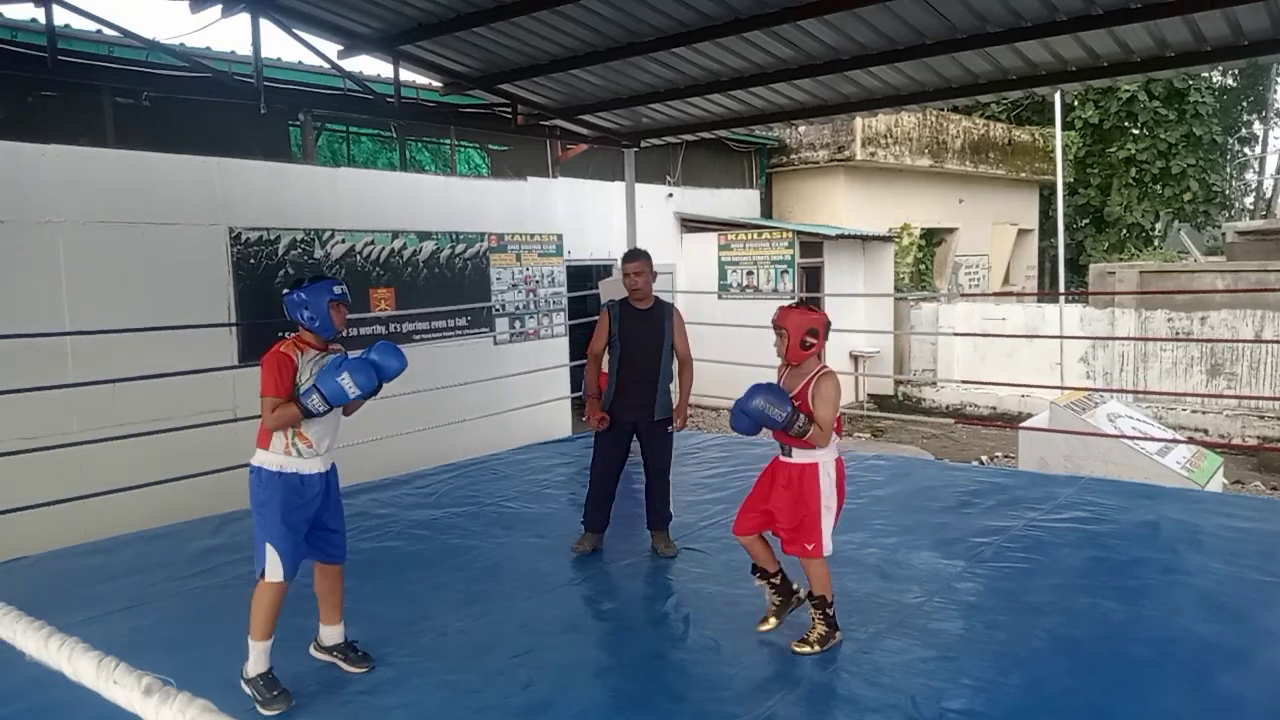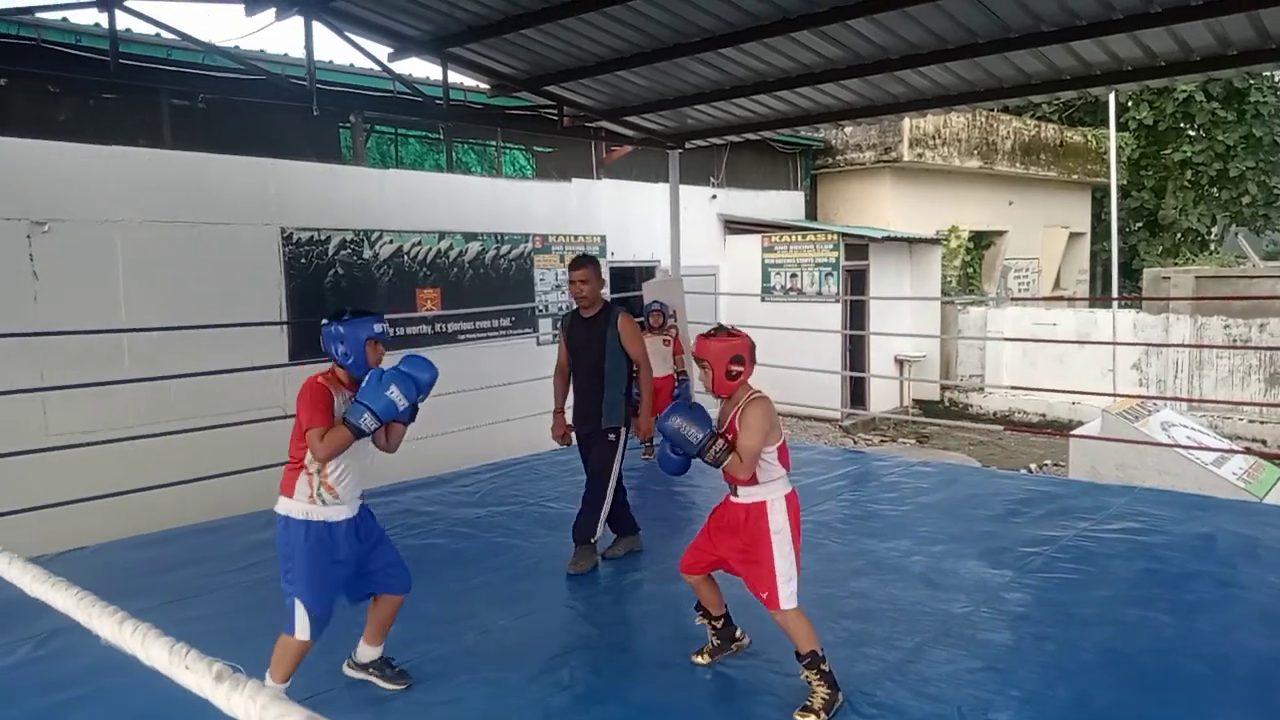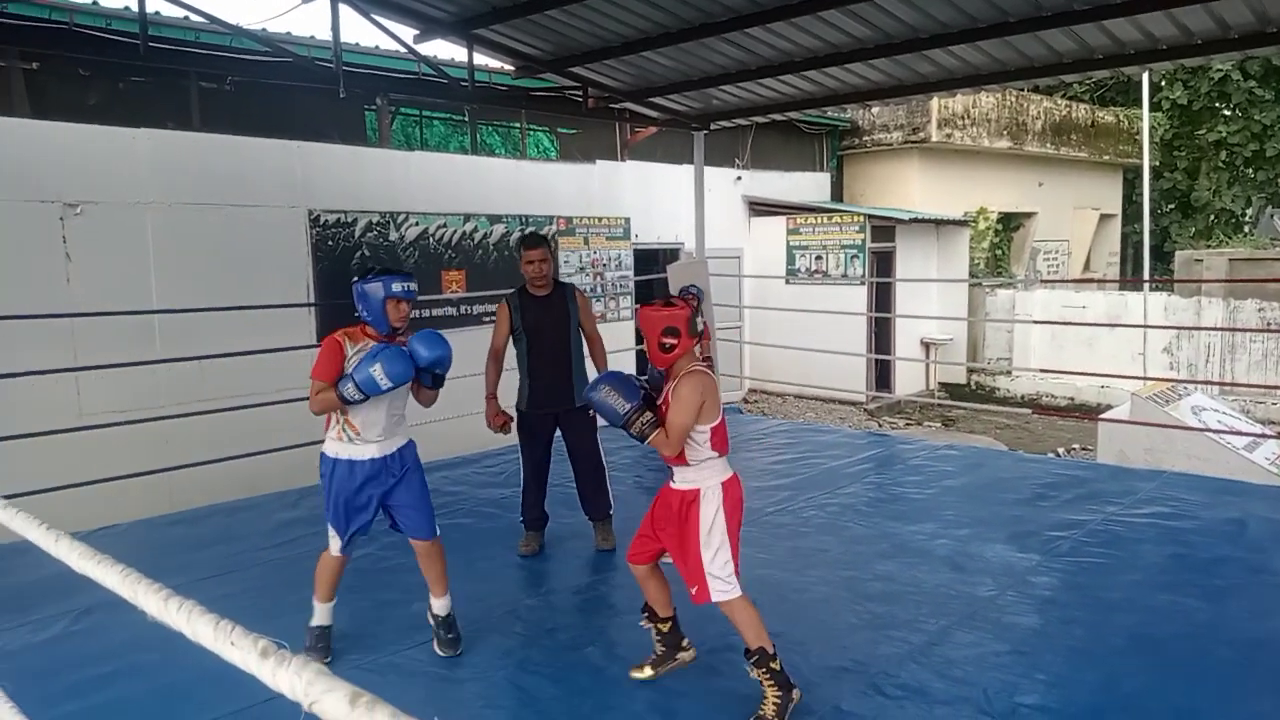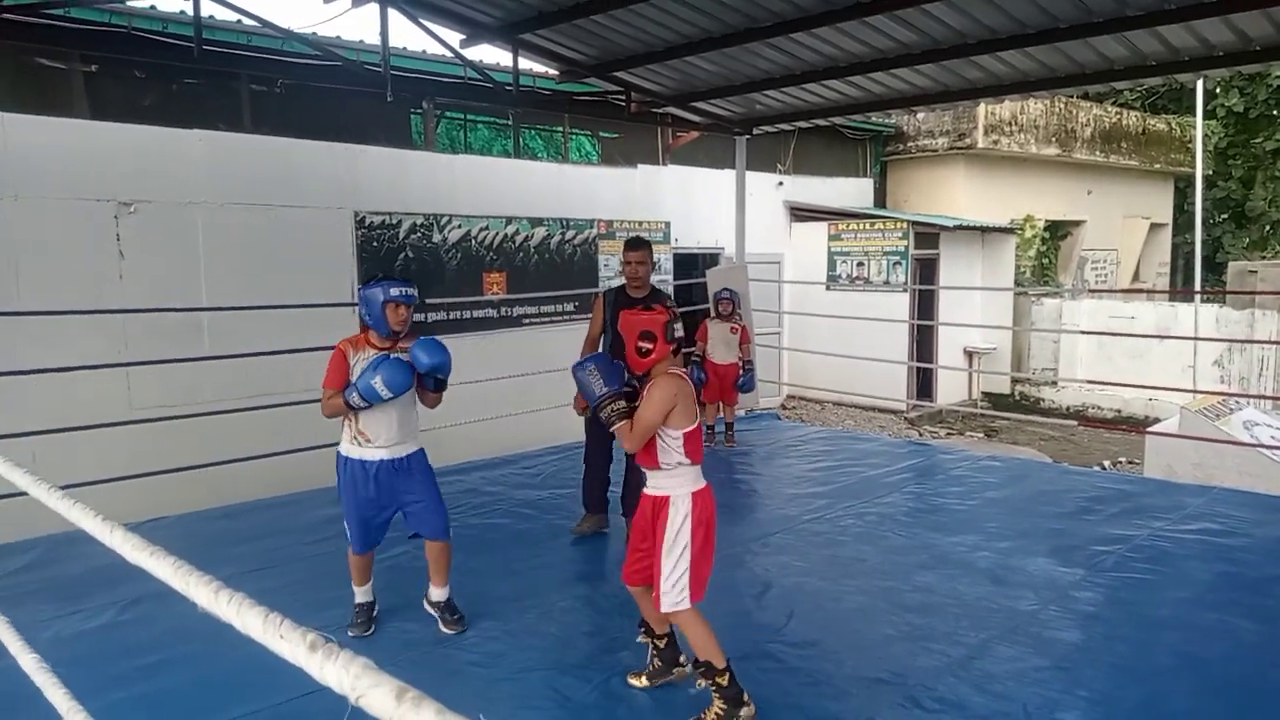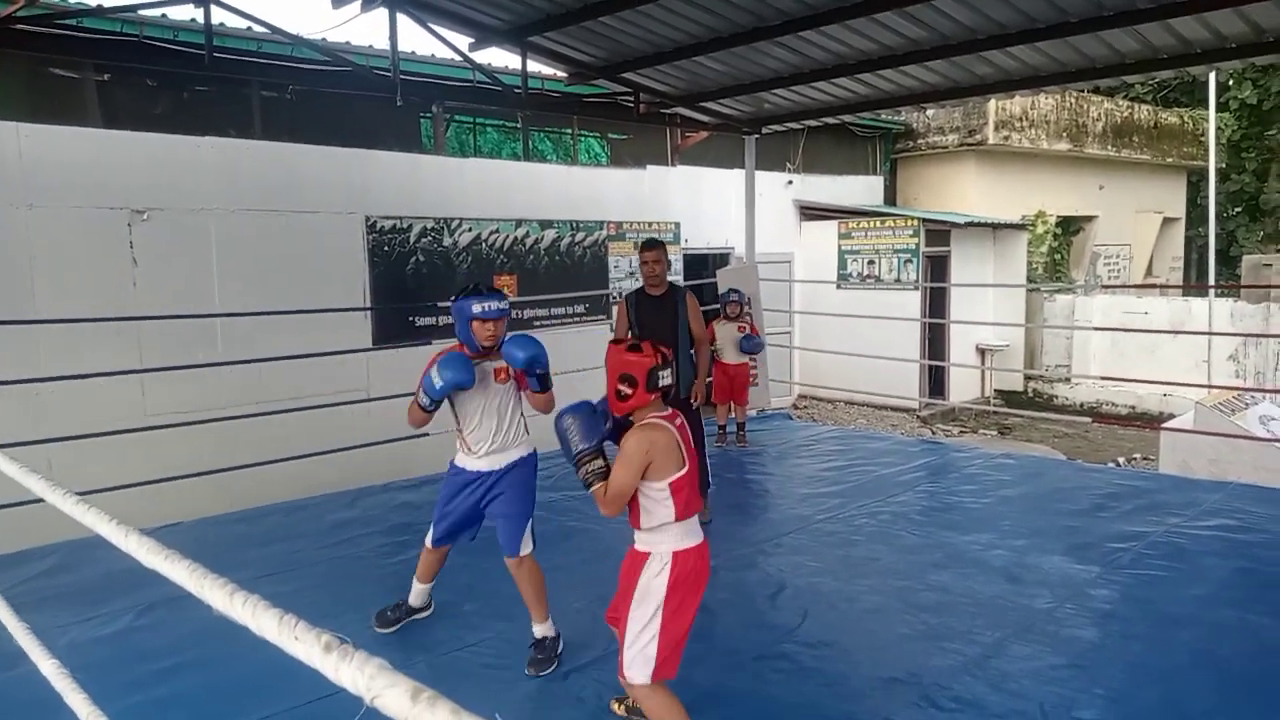
dt=1s
person 1, frame 1
left shoulder: (335, 352)
right shoulder: (282, 356)
left elbow: (346, 408)
right elbow: (271, 419)
left wrist: (369, 380)
right wrist: (320, 398)
left hip: (319, 472)
right hip: (279, 475)
left knee: (331, 560)
right knee: (277, 573)
left ankle: (331, 640)
right ankle: (256, 669)
person 1, frame 2
left shoulder: (365, 387)
right shoulder: (317, 390)
left elbow: (389, 443)
right elbow: (323, 449)
left wrist: (406, 406)
right wrist: (370, 412)
left hip: (350, 516)
right hip: (307, 522)
left knee: (395, 586)
right knee: (305, 627)
left ankle: (366, 659)
person 1, frame 3
left shoulder: (408, 345)
right shoulder: (340, 343)
left elbow: (426, 399)
right elbow: (317, 404)
left wrist: (434, 372)
right wrist: (359, 384)
left hip: (397, 457)
right hip: (346, 462)
left knee: (424, 536)
right knee: (336, 547)
left ankle: (441, 614)
right ankle: (320, 625)
person 1, frame 4
left shoulder: (413, 350)
right shoulder: (348, 351)
left elbow: (430, 401)
right elbow: (328, 407)
left wrist: (437, 376)
right wrist: (364, 393)
left hip: (407, 458)
right hip: (361, 463)
left knee: (438, 533)
right knee: (362, 543)
left ankle: (438, 598)
right ankle: (364, 603)
person 1, frame 5
left shoulder: (515, 354)
right shoulder: (445, 360)
left elbow: (546, 407)
right elbow: (415, 421)
left wrist: (537, 374)
right wrist: (431, 392)
left hip: (512, 467)
right hip: (467, 469)
left knee: (517, 551)
right knee: (437, 541)
left ankle: (545, 634)
right ankle: (416, 602)
person 2, frame 1
left shoulder: (824, 381)
right shoulder: (785, 371)
left elbow: (823, 437)
left wrist: (788, 419)
right wrist: (756, 415)
left hip: (818, 471)
right hip: (784, 465)
left knee: (810, 552)
right knee: (745, 530)
left ankle: (826, 626)
right ankle: (783, 593)
person 2, frame 2
left shoulder: (756, 408)
right shoulder: (729, 404)
left elbow: (744, 468)
left wrist: (704, 441)
right wrist: (690, 444)
left hip: (771, 509)
right hip: (738, 504)
left knee: (781, 605)
right knee: (693, 568)
left ankle: (825, 686)
right ankle: (726, 636)
person 2, frame 3
left shoulder: (692, 382)
right shoulder: (679, 376)
left elbow: (670, 446)
right elbow: (667, 426)
left wrist: (631, 412)
right wrist: (642, 402)
left hip: (709, 495)
right hip: (682, 489)
left knee: (725, 593)
right knee: (640, 561)
left ankle: (778, 684)
right ankle: (672, 644)
person 2, frame 4
left shoulder: (667, 386)
right shoulder: (666, 381)
left elbow: (632, 441)
right elbow: (646, 427)
left wrist: (606, 399)
right wrist: (619, 397)
left hip: (681, 502)
right hip: (658, 497)
left knee: (676, 606)
right knee: (638, 582)
right ankle: (668, 659)
person 2, frame 5
left shoulder: (642, 438)
right shoulder: (674, 419)
left elbow: (609, 504)
left wrist: (586, 452)
right wrist: (614, 431)
left hip: (667, 560)
right hip: (662, 549)
left knee: (636, 675)
right knee: (623, 624)
person 3, frame 1
left shoulder: (670, 314)
right shoulder: (611, 314)
left elbow: (684, 360)
right elbow: (594, 357)
left wrist: (682, 402)
right wrist: (593, 400)
left hip: (657, 411)
right hip: (616, 410)
left knee: (658, 472)
right knee: (603, 471)
left ankle: (660, 531)
right ankle: (593, 531)
person 3, frame 2
left shoulder: (620, 320)
right shoulder: (567, 323)
left elbow: (643, 366)
right elbow: (563, 370)
left wrist: (646, 413)
right wrist: (559, 413)
left hip: (613, 419)
right hip: (583, 418)
left knee: (599, 482)
right knee: (605, 481)
left ankle: (585, 545)
right ankle: (628, 534)
person 3, frame 3
left shoulder: (574, 296)
right shoulder: (510, 305)
left elbow: (593, 339)
right elbow: (496, 353)
right wrist: (491, 398)
left hip: (576, 399)
right hip: (532, 403)
left knee: (588, 461)
right knee: (533, 467)
left ankle: (602, 522)
right ankle: (533, 528)
person 3, frame 4
left shoulder: (663, 304)
right shoulder: (606, 300)
right elbow: (591, 343)
right knee: (595, 454)
left ankle: (634, 516)
right ankle: (595, 513)
person 3, frame 5
left shoulder: (685, 298)
right shoulder: (628, 303)
left elbow: (701, 342)
left wrist: (701, 380)
left hip: (682, 390)
left knee: (692, 445)
left ankle: (700, 497)
